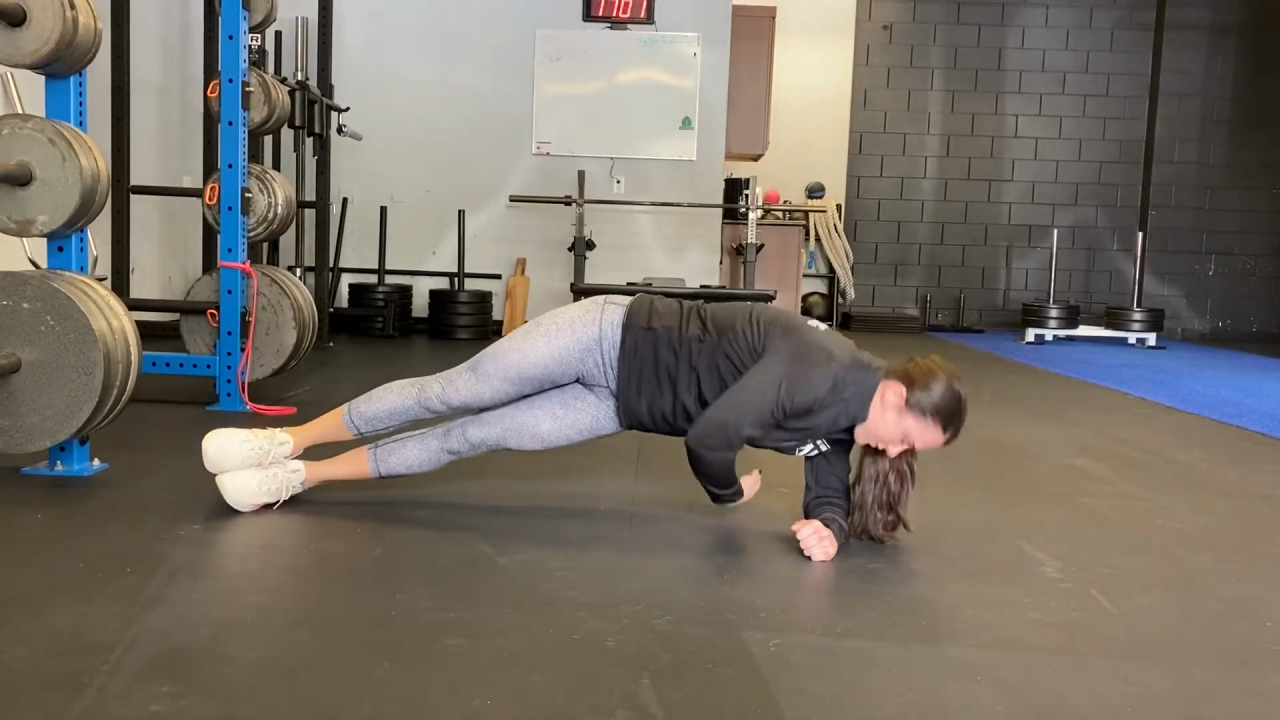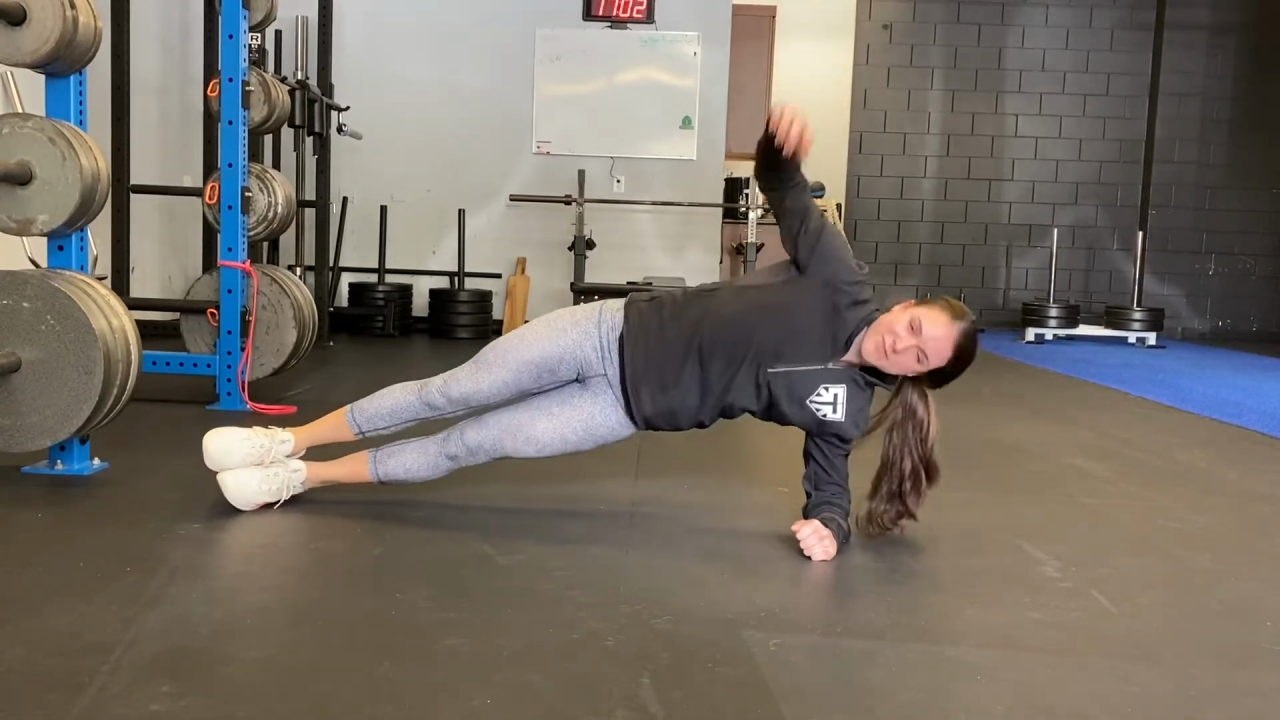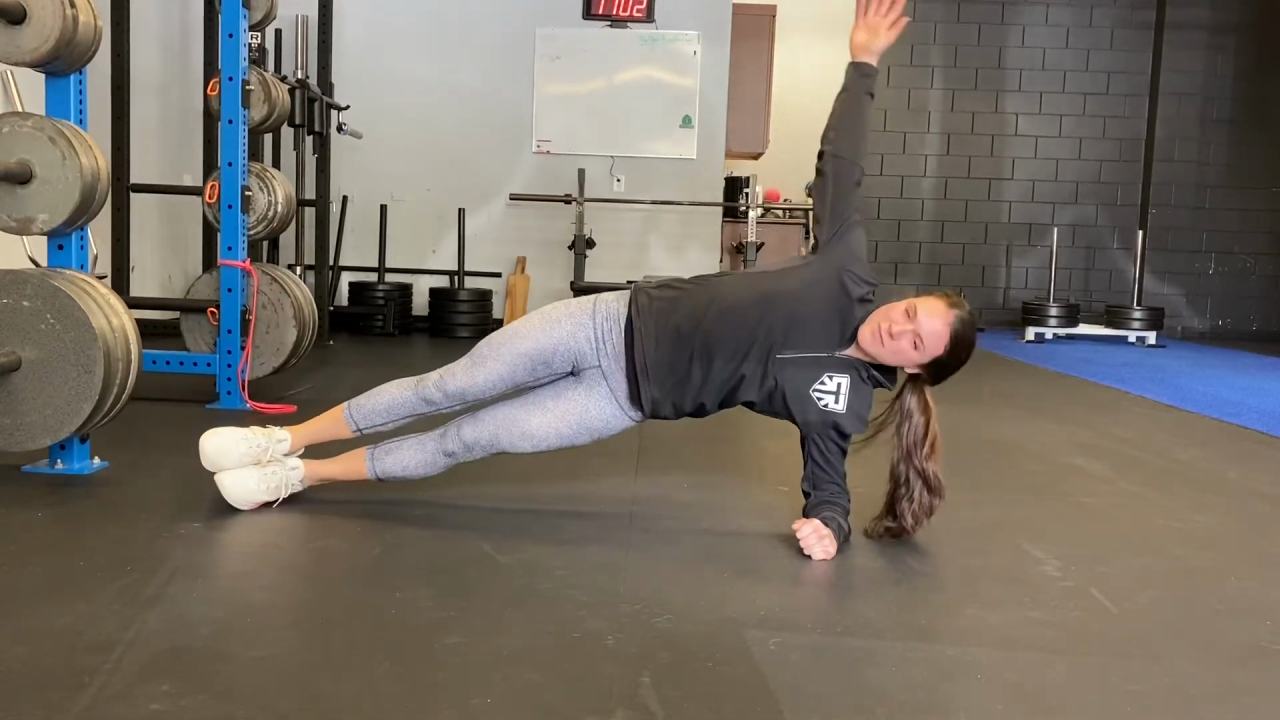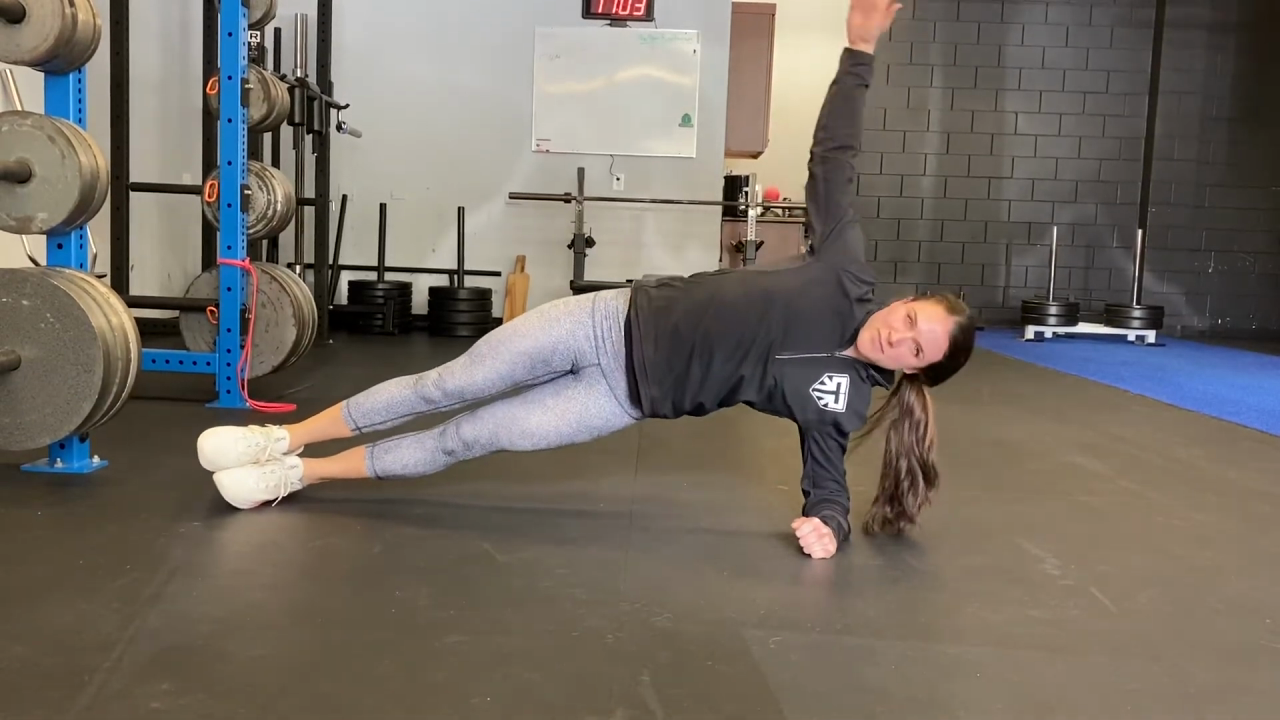
dt=0.5s
person 1, frame 1
left shoulder: (838, 424)
right shoulder: (825, 367)
left elbow: (828, 481)
right elbow: (708, 434)
left wrist: (827, 525)
right wrist: (731, 490)
left hip: (621, 407)
right hip: (612, 336)
left knee: (470, 439)
right knee: (446, 395)
left ankle: (297, 478)
right ankle: (283, 440)
person 1, frame 2
left shoulder: (843, 405)
right shoulder: (842, 285)
left elbow: (827, 480)
right elbow: (775, 181)
left wrist: (825, 523)
right wrist: (784, 141)
left hip: (630, 405)
right hip: (615, 330)
left knee: (466, 446)
right knee: (445, 397)
left ankle: (299, 479)
right ankle: (287, 443)
person 1, frame 3
left shoulder: (841, 402)
right shoulder: (849, 278)
left elbow: (826, 475)
right elbow: (838, 164)
left wrist: (826, 525)
right wrist: (861, 65)
left hip: (627, 395)
right hip: (612, 322)
left knee: (467, 440)
right knee: (445, 388)
left ankle: (297, 477)
right ankle: (283, 439)
person 1, frame 4
left shoulder: (840, 398)
right shoulder: (846, 276)
left elbow: (826, 472)
right elbow: (833, 155)
left wrist: (826, 522)
left hip: (627, 395)
right hip: (614, 321)
left knee: (464, 438)
right knee: (444, 389)
left ankle: (295, 477)
right ankle: (282, 439)
